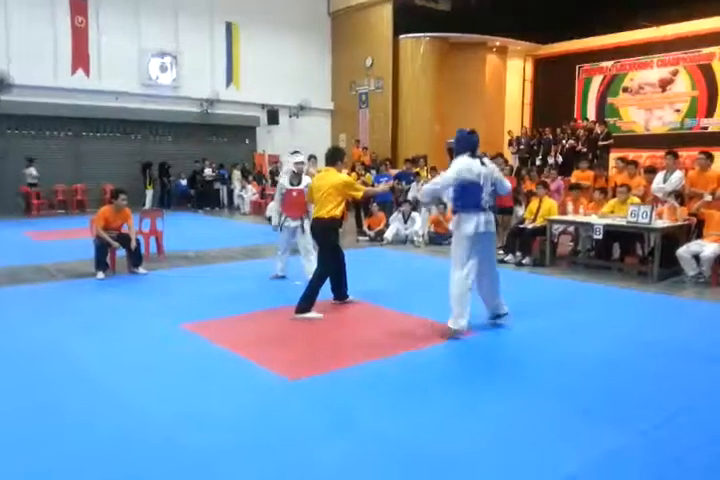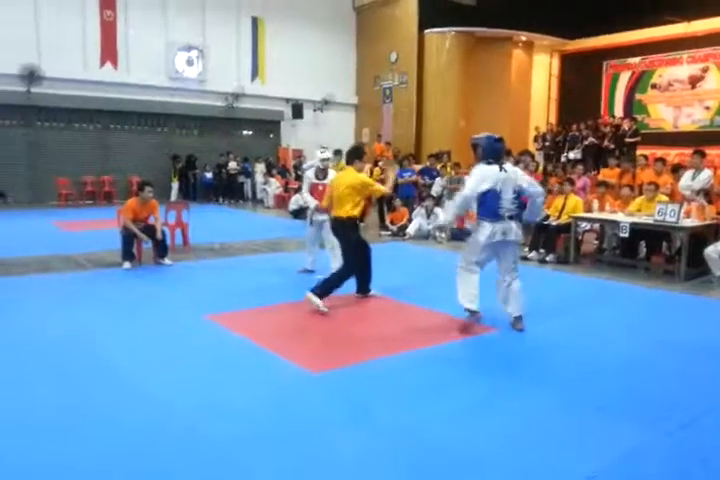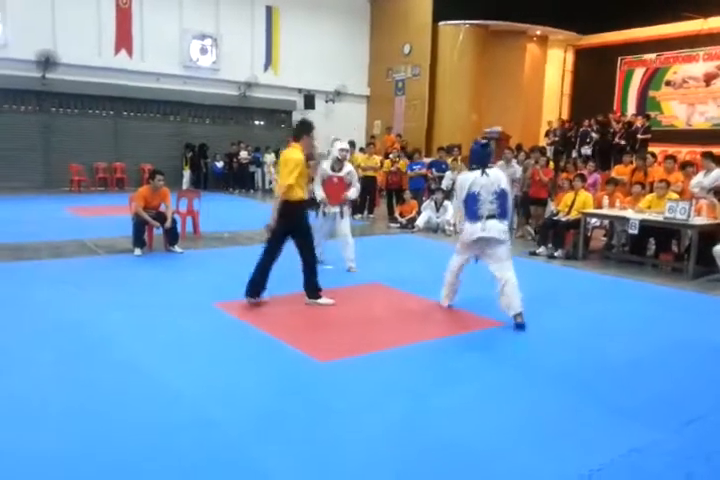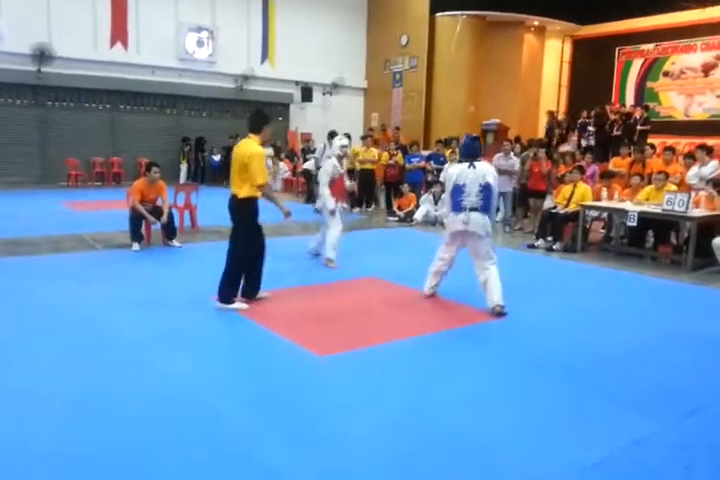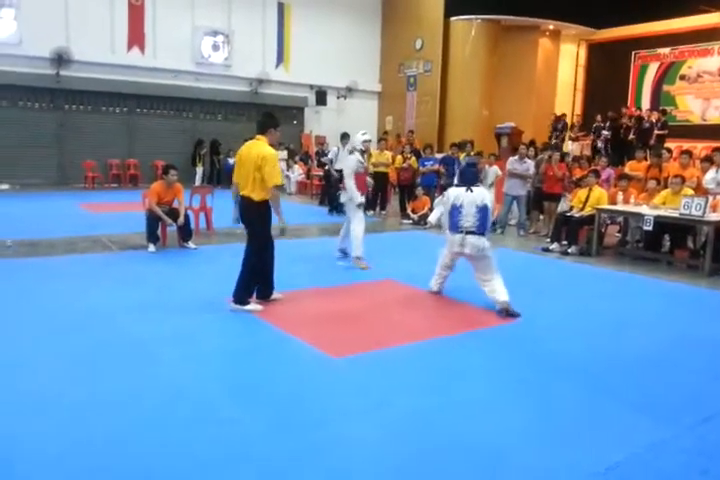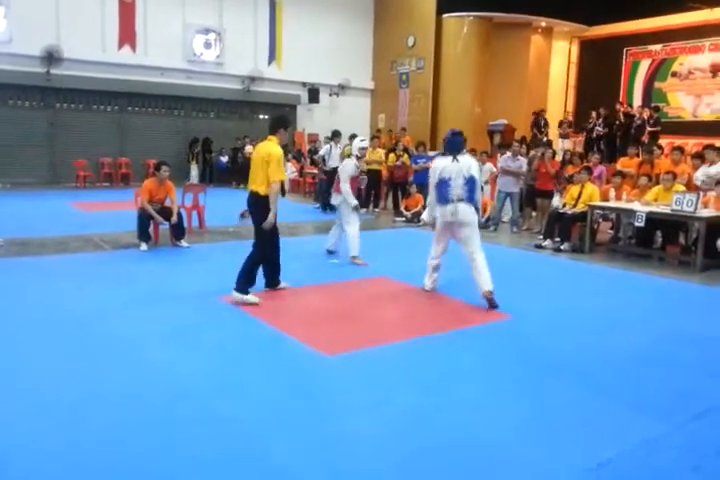
dt=0.7s
person 1, frame 1
left shoulder: (316, 178)
right shoulder: (342, 179)
left elbow: (311, 199)
right elbow: (364, 191)
right wrist: (380, 189)
left hip: (317, 223)
right hip: (328, 226)
left knee: (337, 259)
right knee: (324, 267)
left ankle: (340, 295)
right ankle: (303, 309)
person 1, frame 2
left shoulder: (337, 177)
right shoulder: (361, 179)
left elbow: (326, 204)
right elbow: (385, 192)
right wrist: (390, 178)
left hip: (338, 223)
right hip: (347, 225)
left knee: (364, 252)
right knee: (351, 266)
left ankle: (363, 289)
right ankle: (317, 293)
person 1, frame 3
left shoulder: (287, 153)
right shoulder: (297, 157)
right elbow: (283, 187)
right wrist: (275, 216)
left hip: (285, 208)
right hip: (294, 208)
left knee: (271, 251)
right knee: (308, 253)
left ankle: (253, 292)
right ankle: (313, 295)
person 1, frame 4
left shoulder: (241, 145)
right shoulder: (256, 151)
right elbow: (263, 187)
left wrist: (269, 171)
right wrist: (282, 207)
left hip: (237, 201)
right hip: (246, 204)
left knee: (256, 246)
right knee: (239, 251)
left ankle: (251, 290)
right ankle: (225, 297)
person 1, frame 5
left shoulder: (244, 148)
right shoulder: (268, 152)
left elbow: (236, 183)
right elbow: (272, 189)
left wrist: (238, 208)
right wrist: (281, 218)
left hip: (246, 204)
right hip: (258, 206)
left knee: (265, 248)
right knee: (255, 252)
left ankle: (265, 292)
right ankle: (240, 299)
person 1, frame 6
left shoulder: (261, 146)
right shoulder: (276, 151)
right elbow: (274, 185)
left wrist: (249, 206)
right wrist: (272, 212)
left hip: (255, 197)
right hip: (263, 200)
left knee: (271, 241)
right knee: (262, 245)
left ankle: (273, 281)
right ankle: (241, 289)
person 2, frame 1
left shoulder: (462, 163)
right shoulder: (488, 165)
left elbow: (444, 181)
right elbow: (505, 189)
left wrist: (424, 194)
left hip: (468, 222)
right hip: (487, 222)
left knee: (461, 271)
right knee: (487, 269)
left ankle: (458, 324)
right ankle: (497, 309)
person 2, frame 2
left shoulder: (482, 171)
right shoulder: (516, 172)
left elbow: (465, 196)
right elbow: (538, 193)
left wrist: (447, 219)
right wrist: (531, 218)
left hip: (488, 229)
right hip: (511, 229)
left knee: (467, 267)
right knee: (509, 274)
left ankle: (472, 311)
right ankle: (517, 318)
person 2, frame 3
left shoulder: (463, 178)
right shoulder: (500, 175)
left elbow: (460, 207)
right elbow: (508, 205)
right wrist: (503, 224)
left hip: (472, 229)
right hip: (497, 229)
left knee: (456, 263)
right knee: (505, 272)
left ankle: (445, 300)
right ankle: (517, 314)
person 2, frame 4
left shoulder: (453, 170)
right shoulder: (489, 170)
left elbow: (449, 197)
right elbow: (493, 200)
right wrist: (489, 221)
left hip: (456, 220)
right hip: (479, 221)
left knee: (444, 256)
right knee: (488, 264)
left ankle: (430, 289)
right ankle: (496, 304)
person 2, frame 5
left shoulder: (450, 193)
right shoulder: (486, 194)
left elbow: (445, 219)
right elbow: (488, 221)
left hip: (455, 240)
right hip: (477, 241)
left knee: (446, 262)
right knee: (490, 276)
left ankle: (435, 286)
right ankle: (504, 302)
person 2, frame 6
left shoulder: (437, 163)
right shoulder: (471, 162)
left elbow: (432, 194)
right elbow: (477, 191)
left wrist: (430, 217)
right wrist: (476, 212)
left hip: (444, 212)
right hip: (466, 211)
left knee: (437, 250)
right knee: (475, 253)
left ankle: (430, 284)
right ankle: (487, 291)
person 3, frame 1
left shoulder: (308, 182)
right shoulder: (283, 181)
right elbow: (277, 201)
right wrist: (275, 220)
left hip: (302, 221)
right hip: (286, 220)
left knee: (307, 249)
right knee: (283, 248)
left ankle: (313, 276)
right ankle: (280, 272)
person 3, frame 2
left shoulder: (333, 176)
right shoulder: (309, 175)
right elbow: (305, 192)
right wrist: (313, 203)
left hip: (329, 214)
right hip: (314, 213)
left knee: (333, 243)
right knee: (311, 241)
left ankle: (337, 269)
right ankle: (310, 266)
person 3, frame 3
left shoulder: (349, 170)
right shoulder: (324, 167)
left elbow: (356, 187)
right elbow: (317, 184)
left wrist: (349, 195)
right wrist: (321, 196)
left hip: (342, 208)
right hip: (326, 206)
left knee: (345, 235)
right knee: (321, 233)
left ankle: (351, 264)
right ankle: (317, 256)
person 3, frame 4
left shoulder: (342, 162)
right shoulder: (330, 164)
right elbow: (323, 185)
left wrist: (348, 185)
right wrist: (330, 205)
left hip: (337, 201)
right hip: (329, 201)
left knee: (330, 227)
right knee: (335, 227)
left ankle: (315, 249)
right ankle: (329, 257)
person 3, frame 5
left shoulder: (362, 157)
right shoulder: (352, 158)
right elbow: (349, 181)
left wrist: (368, 181)
right wrist: (358, 199)
left hip: (357, 195)
right hip: (352, 196)
left knee: (350, 222)
right knee: (358, 224)
left ankle: (342, 248)
right ankle: (357, 257)
person 3, frame 6
left shoulder: (355, 163)
right shoulder: (349, 164)
right elbow: (344, 186)
left wrist: (360, 180)
right wrist: (354, 202)
left hip: (343, 198)
right hip: (343, 198)
left knee: (341, 223)
right knee: (352, 224)
left ankle: (331, 247)
right ankle: (354, 255)
